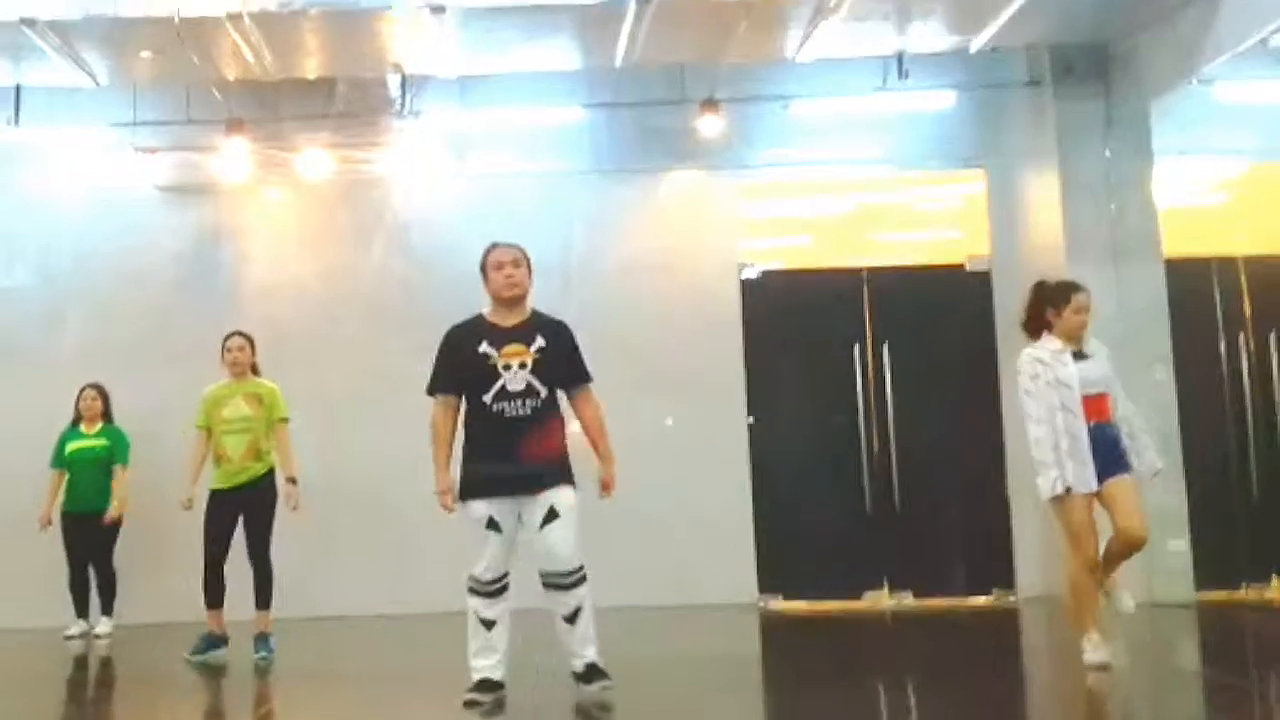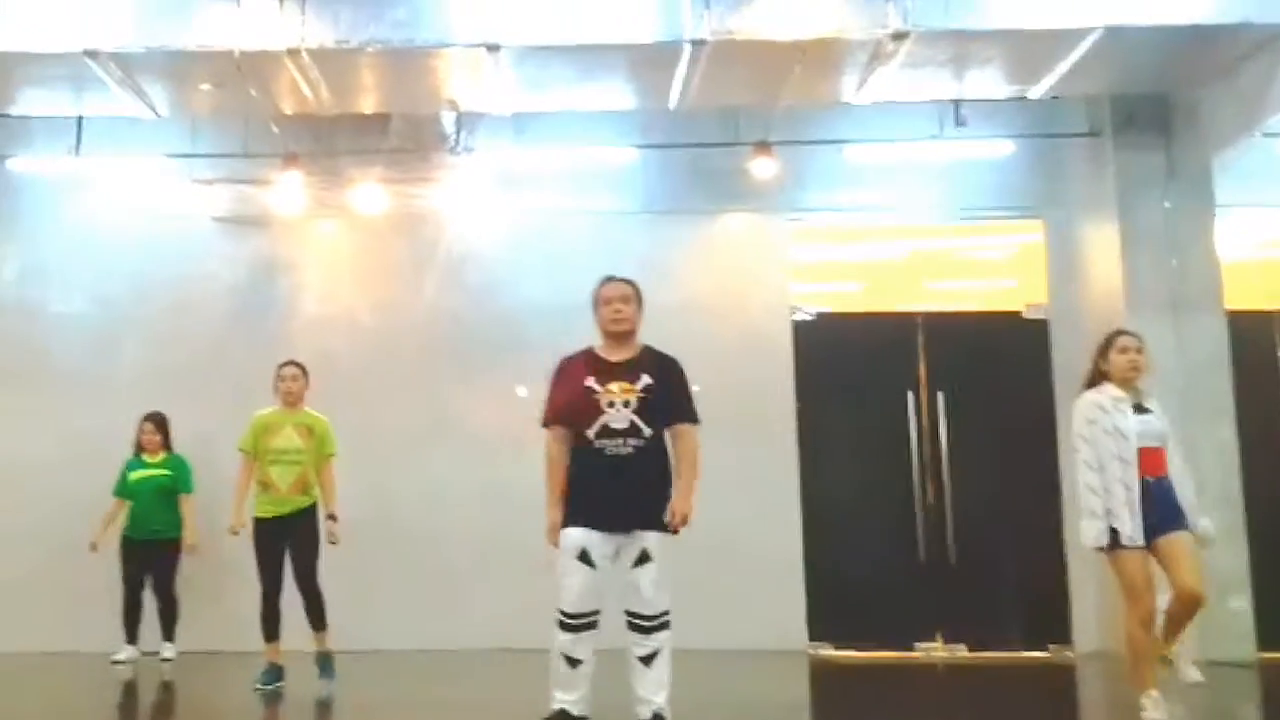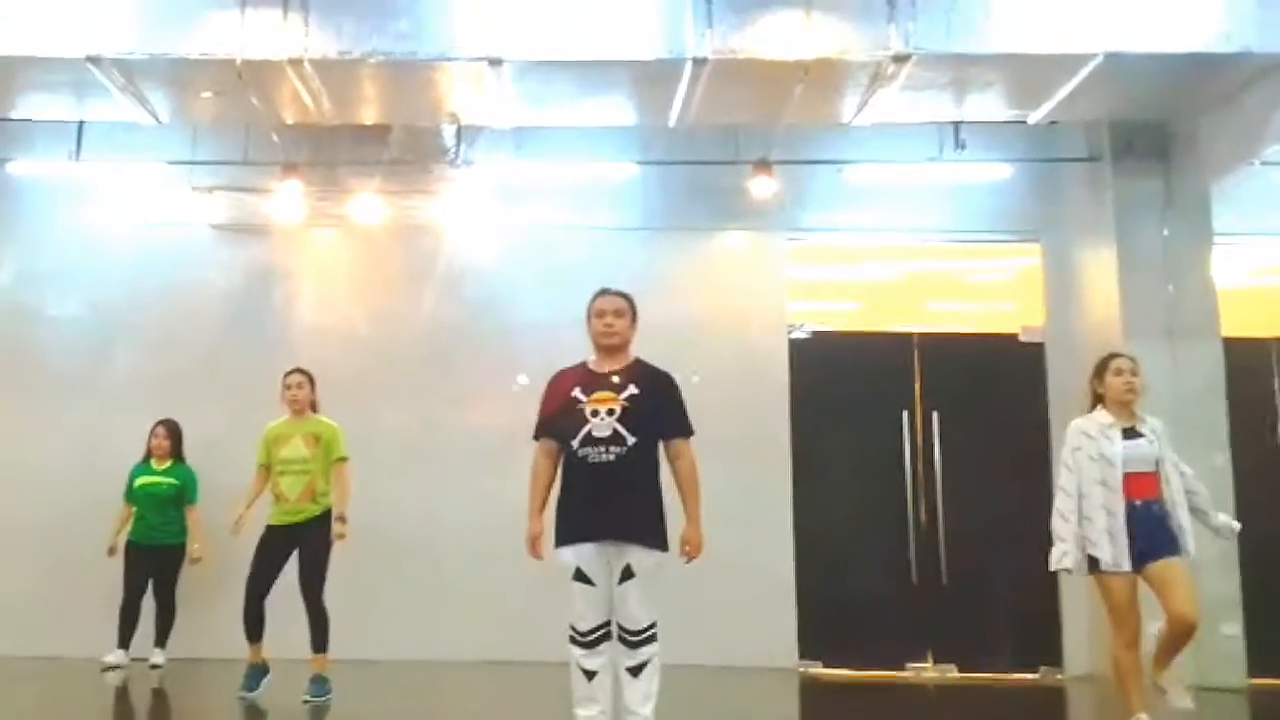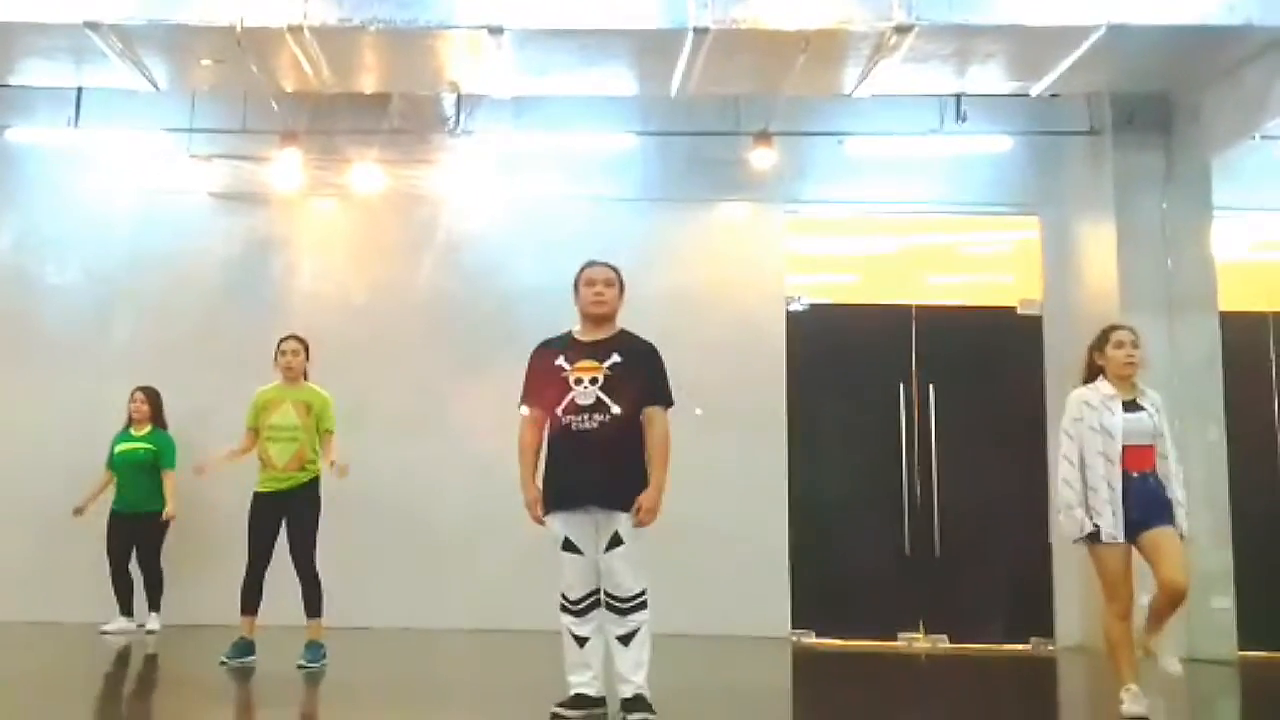
dt=0.5s
person 1, frame 1
left shoulder: (555, 333)
right shoulder: (462, 338)
left elbow: (582, 399)
right elbow: (445, 407)
left wrist: (606, 459)
right wrist: (442, 471)
left hip: (549, 475)
right hip: (487, 478)
left knee: (565, 567)
right knee: (489, 576)
left ankle: (585, 661)
right ankle: (488, 674)
person 1, frame 2
left shoulder: (665, 369)
right shoulder: (573, 369)
left elbow: (684, 437)
right elbow: (558, 441)
left wrist: (683, 495)
right wrist: (554, 507)
left hip: (647, 513)
right hip: (586, 513)
left knee: (649, 613)
right knee: (575, 609)
person 1, frame 3
left shoulder: (656, 382)
right shoulder: (563, 383)
left elbow: (680, 453)
right elbow: (546, 453)
left wrist: (693, 520)
right wrist: (534, 516)
left hip: (638, 525)
right hip: (578, 527)
left knee: (636, 625)
right knee: (587, 626)
person 1, frame 4
left shoulder: (640, 353)
right shoulder: (548, 353)
left elbow: (656, 422)
right elbow: (531, 420)
left wrist: (655, 486)
right wrist: (528, 482)
left hip: (622, 493)
right hip: (566, 494)
left knee: (625, 592)
right knee: (576, 595)
person 2, frame 1
left shoulder: (1096, 351)
right shoulder: (1034, 358)
left elbow: (1118, 404)
right elbow: (1037, 418)
left wrist: (1145, 451)
right wrist: (1051, 471)
left hip: (1110, 448)
right hip: (1069, 455)
left knee: (1135, 531)
right knee: (1083, 553)
left ankle: (1104, 576)
right ankle: (1091, 637)
person 2, frame 2
left shoulder: (1153, 407)
right shoulder: (1092, 404)
left elbow: (1171, 463)
right elbow: (1089, 465)
left wrist: (1195, 515)
right wrist: (1094, 521)
left hip: (1164, 503)
right hip: (1123, 510)
left knee: (1192, 589)
right knee: (1141, 608)
left ankle: (1165, 644)
person 2, frame 3
left shoulder: (1153, 428)
right shoulder: (1083, 430)
left elbow: (1180, 476)
right elbow: (1070, 490)
left wrist: (1214, 518)
right wrist: (1065, 544)
left hip: (1157, 526)
right hip: (1111, 533)
left knee: (1186, 615)
right knee: (1127, 632)
left ankle: (1161, 669)
person 2, frame 4
left shoulder: (1153, 400)
right shoulder: (1083, 400)
left elbow: (1167, 456)
right elbow: (1070, 461)
left wrist: (1179, 505)
right wrist: (1074, 512)
left hip: (1152, 498)
right hip: (1107, 503)
left knee: (1177, 582)
right knee: (1119, 603)
left ankle: (1151, 635)
right ankle: (1129, 688)
person 3, frame 1
left shoulder: (268, 392)
right shoulder: (211, 396)
left elbow: (281, 438)
right elbow: (202, 443)
left wrist: (291, 480)
right wrist: (190, 485)
left hip: (259, 482)
right hip: (221, 487)
left knee: (258, 557)
right knee: (213, 559)
left ankle: (263, 633)
right ankle: (215, 633)
person 3, frame 2
left shoulder: (319, 424)
right shoulder: (260, 422)
left elbow: (325, 474)
right elbow: (246, 469)
left wrist: (331, 516)
right wrist: (237, 510)
left hip: (303, 513)
right hip: (266, 516)
left knee: (307, 583)
right knee: (270, 590)
left ankle: (323, 652)
right ankle: (273, 665)
person 3, frame 3
left shoulder: (327, 430)
right shoulder: (272, 432)
left elbow: (341, 478)
right elbow: (262, 476)
left wrist: (341, 517)
right wrist: (245, 507)
left hip: (315, 522)
right hip: (279, 523)
left knee: (312, 597)
right knee: (254, 590)
left ankle: (320, 677)
right ankle: (257, 664)
person 3, frame 4
left shoulder: (319, 399)
right shoulder: (262, 397)
left elbow: (327, 443)
right elbow: (249, 440)
left wrist: (333, 461)
right wrist: (221, 459)
left hip: (303, 489)
right hip: (266, 490)
left knee: (304, 564)
right knee: (255, 565)
left ankle: (315, 643)
right ankle: (245, 640)
person 4, frame 1
left shoulder: (114, 435)
right shoulder: (68, 436)
left elbow: (120, 472)
right elbow: (58, 474)
left wrist: (117, 504)
right wrist: (47, 508)
left hip: (105, 512)
right hip: (73, 512)
left knee: (101, 562)
right knee: (76, 566)
left ankle: (106, 618)
right ankle: (81, 620)
person 4, frame 2
left shoulder: (176, 464)
right shoulder: (131, 465)
left elbow: (185, 500)
right elbow: (119, 502)
left wrist: (189, 533)
right wrist: (101, 531)
left hip: (166, 538)
right hip: (133, 538)
left knee: (164, 590)
right knee: (131, 591)
left ankle: (168, 643)
right ankle: (130, 646)
person 4, frame 3
left shoulder: (184, 473)
right shoulder: (138, 470)
left elbow: (190, 510)
right elbow: (128, 507)
left wrist: (195, 544)
right wrist: (114, 538)
left hip: (170, 546)
right hip: (138, 542)
left knee: (164, 597)
right knee: (131, 595)
left ankle: (159, 650)
right ankle: (121, 651)
person 4, frame 4
left shoulder: (161, 439)
right shoulder: (120, 438)
left elbow: (168, 474)
right elbow: (109, 474)
left wrist: (170, 504)
right wrist: (87, 501)
left hip: (151, 513)
right hip: (121, 511)
left knee: (149, 562)
right knee: (117, 563)
left ankle: (154, 614)
right ankle: (126, 618)
